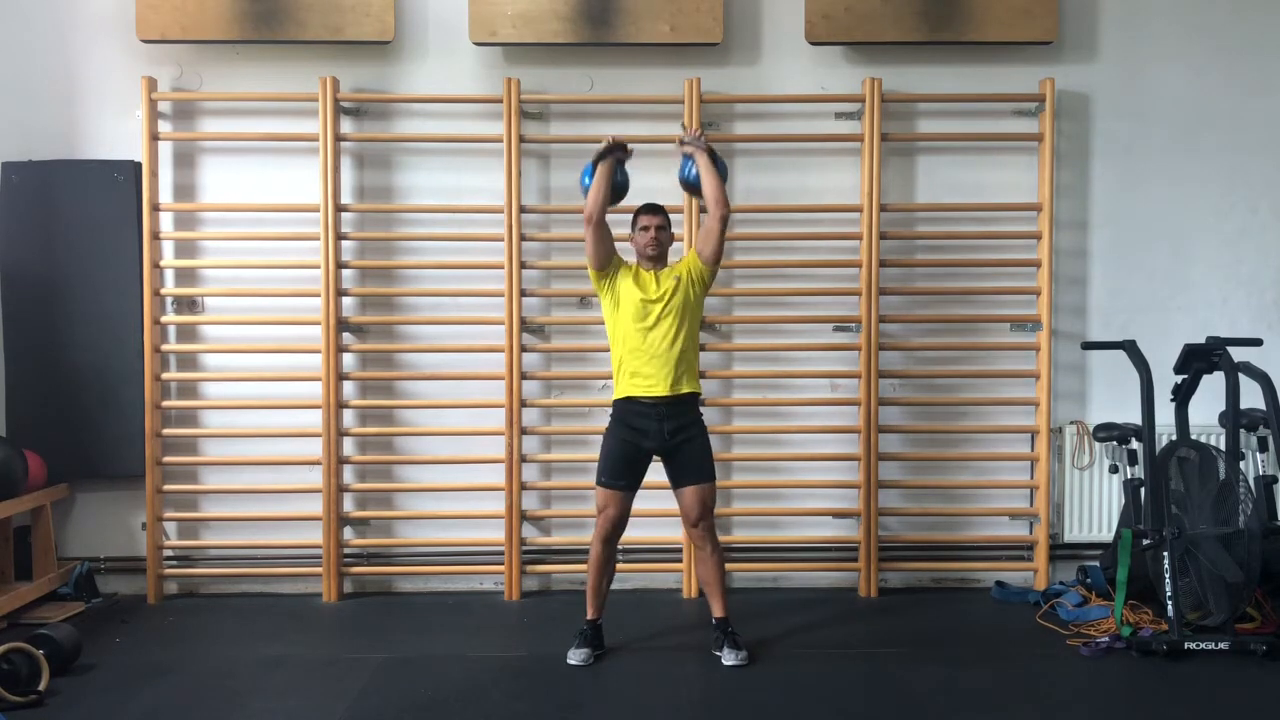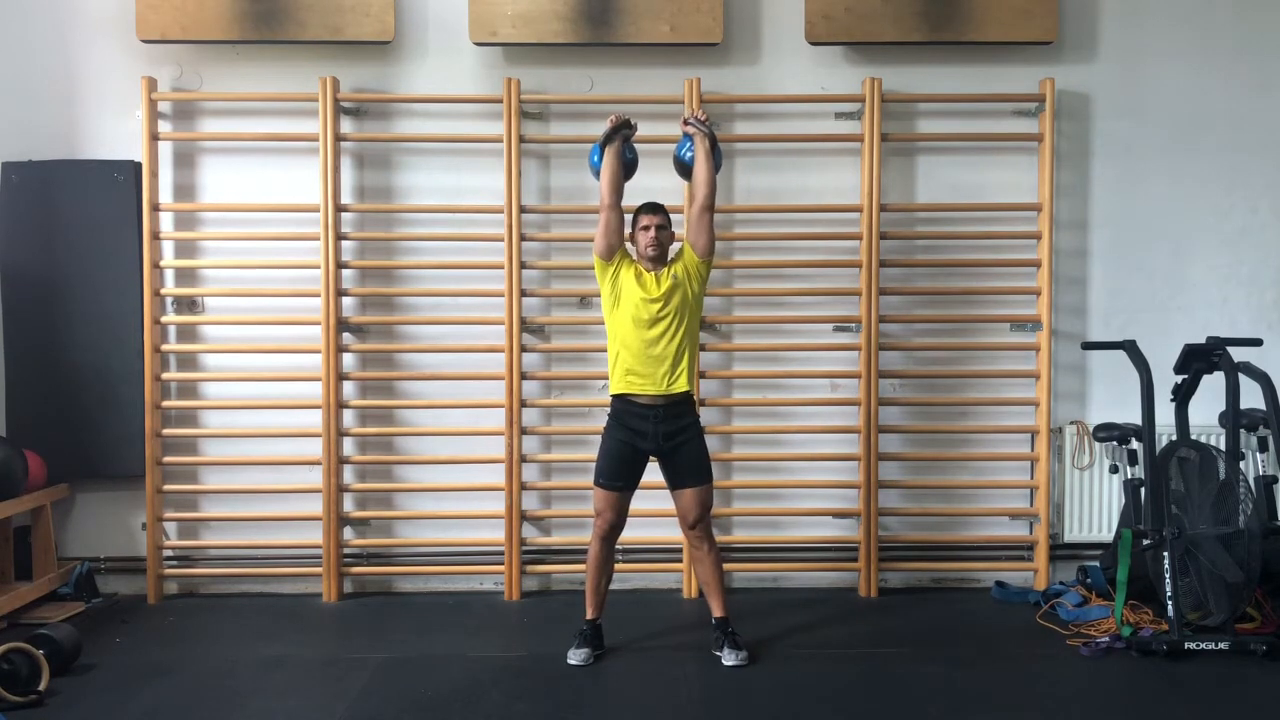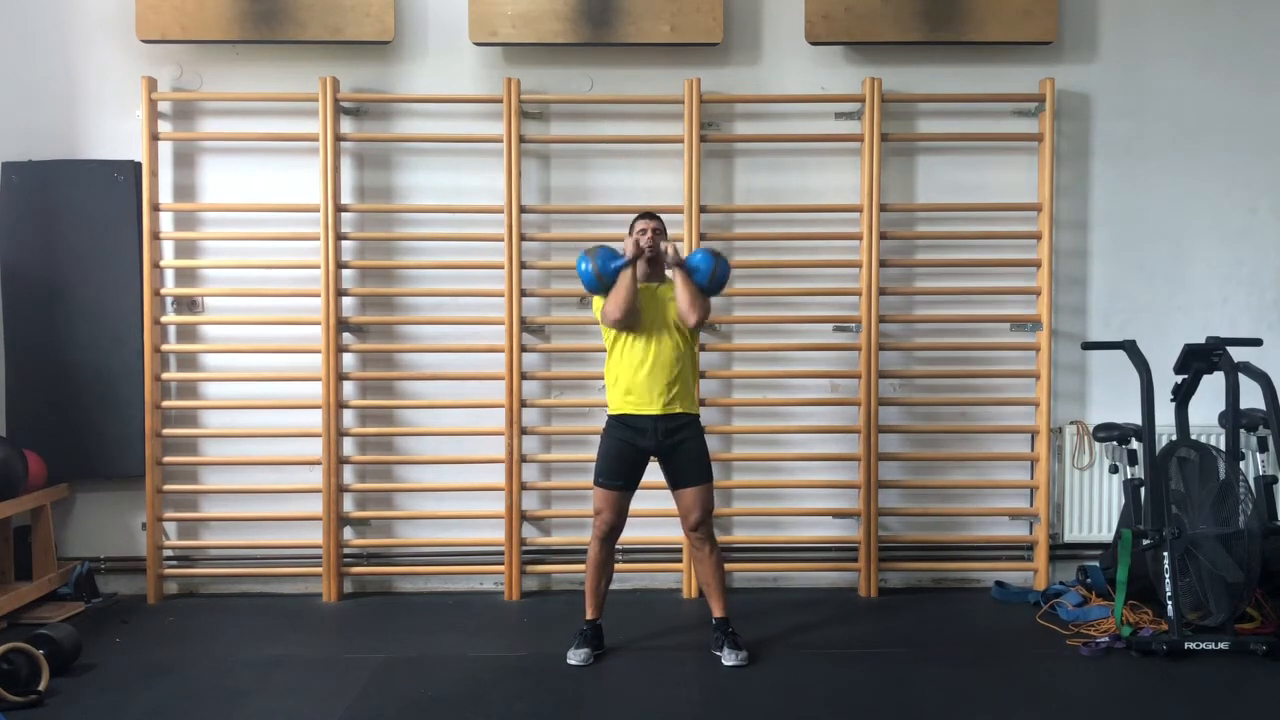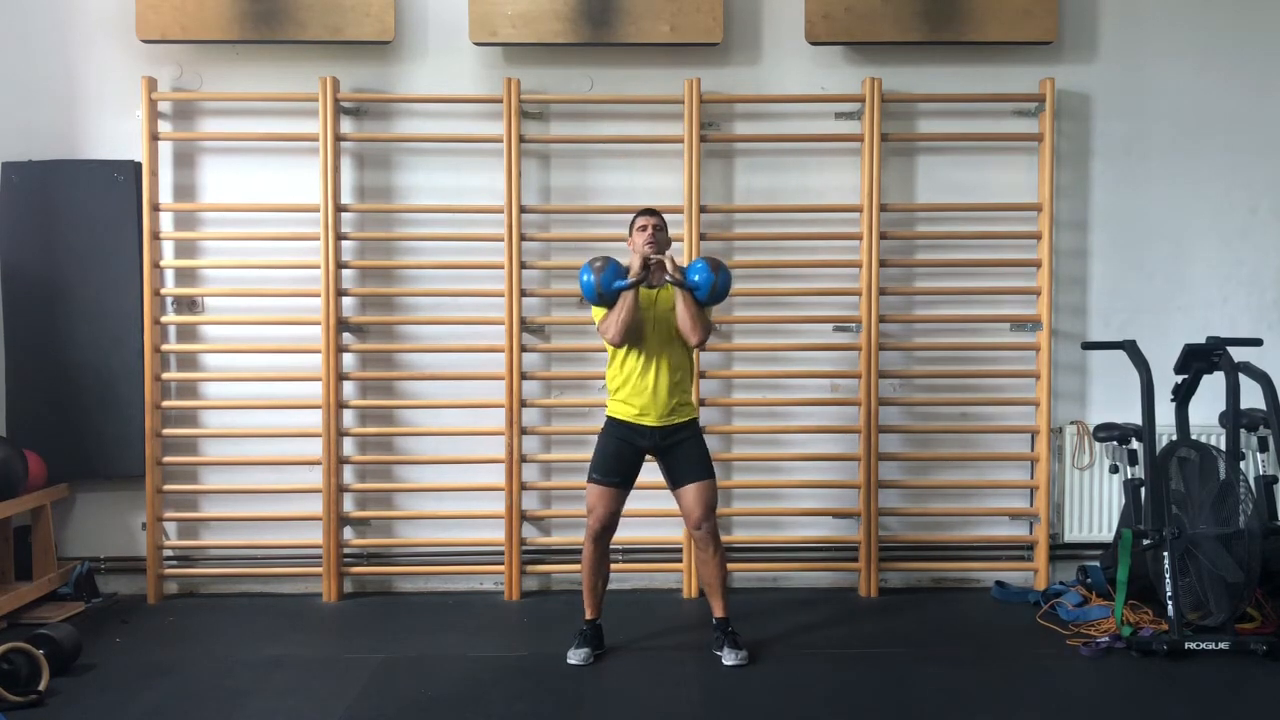
dt=0.7s
person 1, frame 1
left shoulder: (690, 275)
right shoulder: (614, 278)
left elbow: (719, 213)
right elbow: (592, 217)
left wrist: (700, 154)
right wrist: (608, 160)
left hip: (683, 415)
right hip: (630, 414)
left knee: (701, 527)
right knee: (607, 528)
left ankle: (722, 627)
right ankle: (592, 628)
person 1, frame 2
left shoulder: (690, 272)
right shoulder: (615, 272)
left elbow: (704, 204)
right elbow: (608, 204)
left wrist: (700, 138)
right wrist: (614, 141)
left hip: (679, 415)
right hip: (627, 415)
left knee: (698, 526)
right knee: (606, 527)
left ankle: (722, 627)
right ankle: (591, 628)
person 1, frame 3
left shoulder: (681, 292)
right shoulder: (614, 292)
left elbow: (694, 319)
right elbow: (616, 316)
left wrist: (678, 267)
right wrist: (629, 263)
left hip: (680, 423)
right hip: (626, 422)
left knee: (699, 528)
right knee: (604, 528)
left ankle: (722, 628)
right ankle: (591, 628)
person 1, frame 4
left shoulder: (685, 289)
right shoulder: (613, 289)
left elbow: (698, 336)
right elbow: (615, 336)
left wrist: (677, 280)
right wrist: (634, 279)
left hip: (679, 425)
right hip: (624, 424)
left knee: (704, 526)
right knee: (597, 528)
left ankle: (722, 628)
right ankle: (591, 629)
